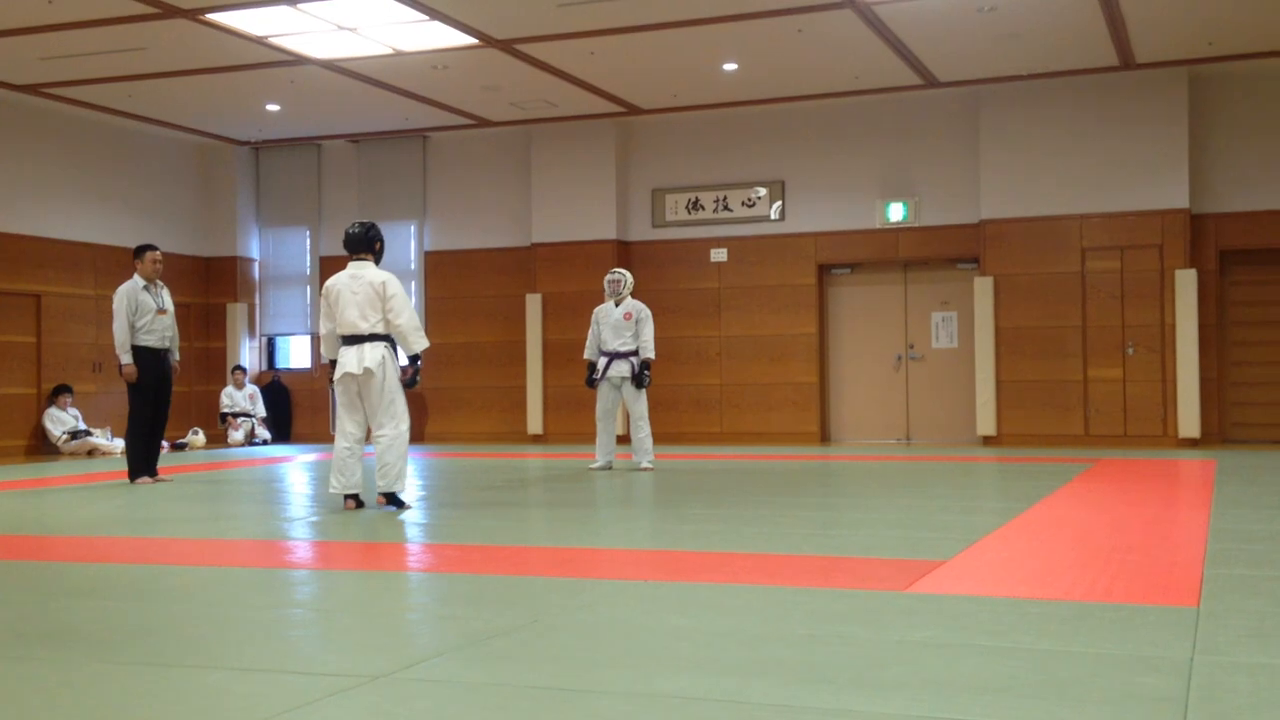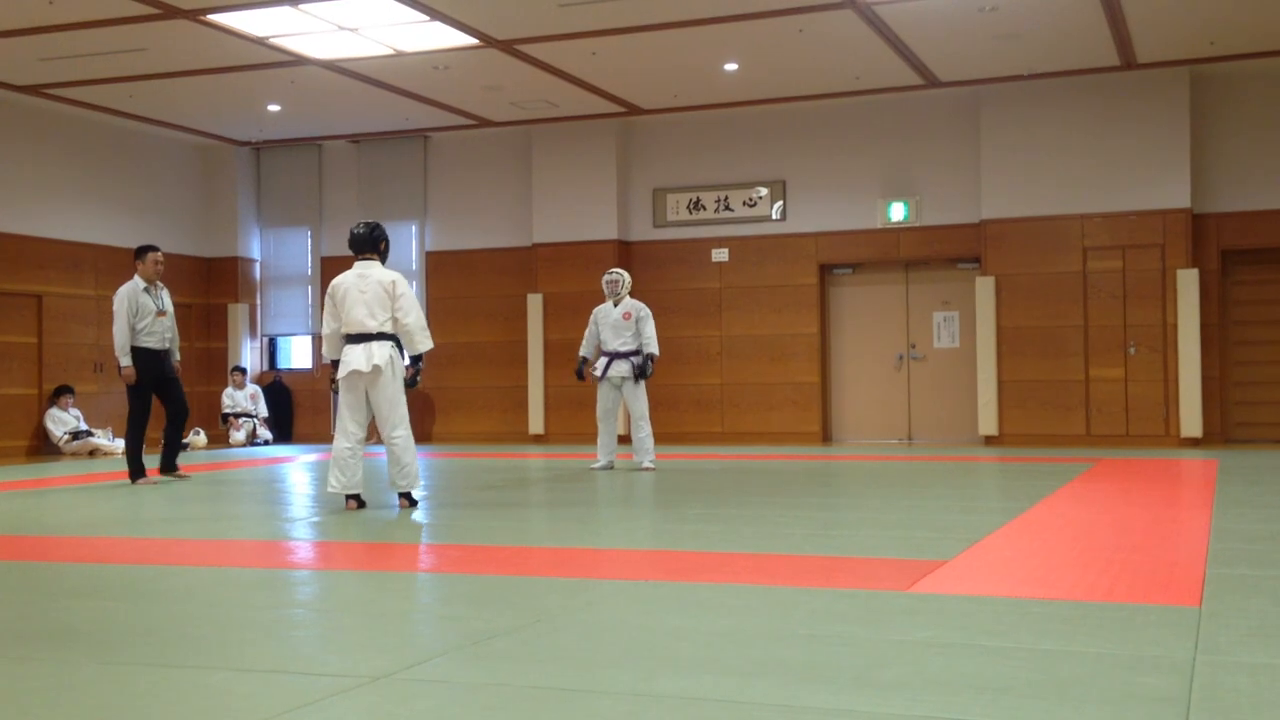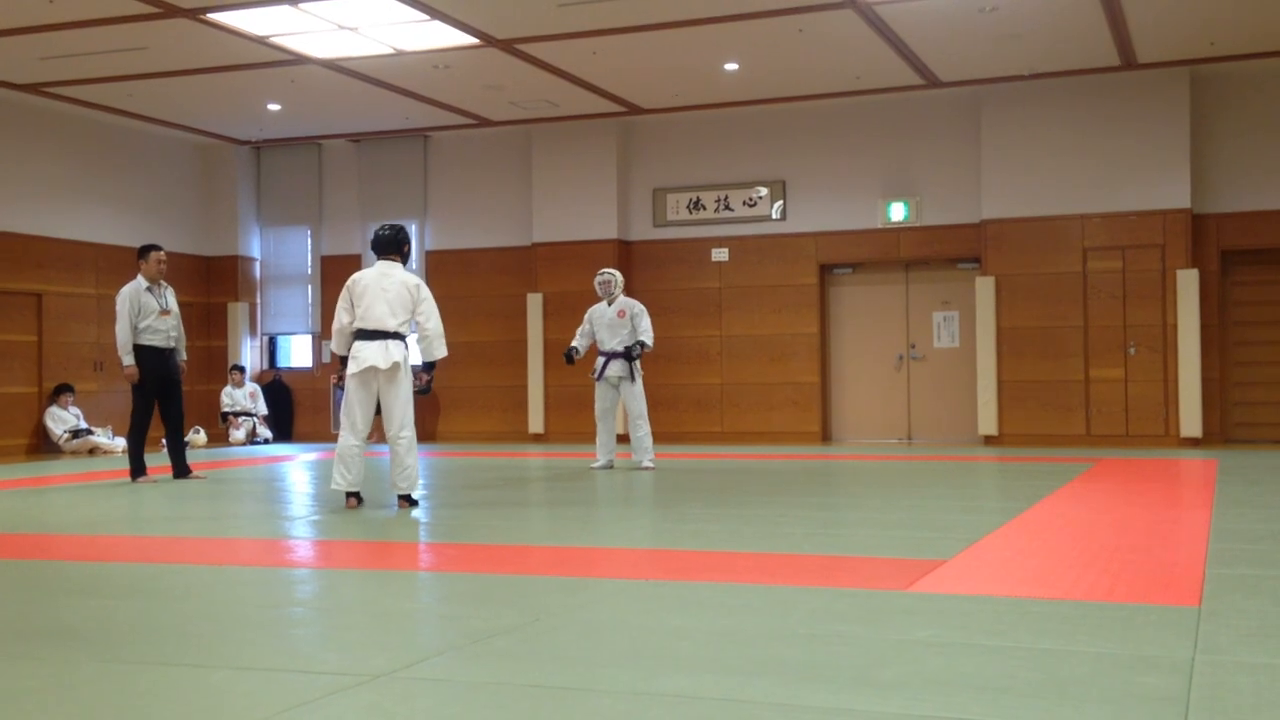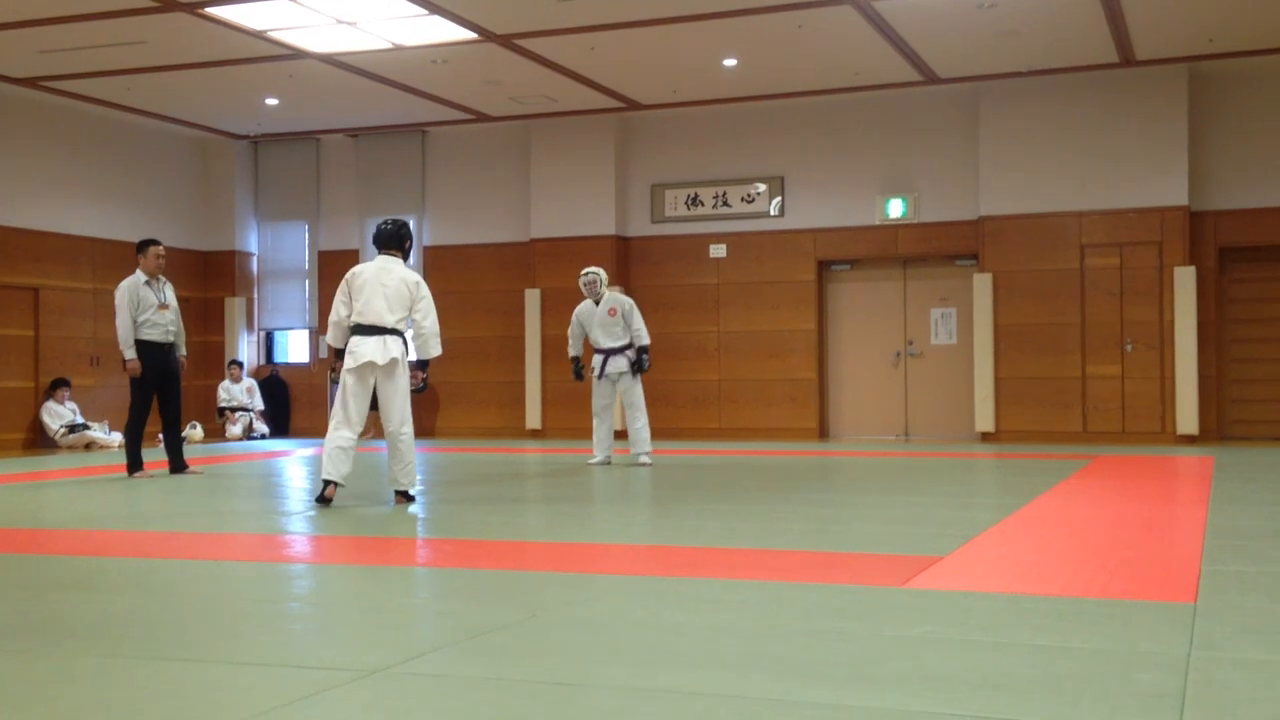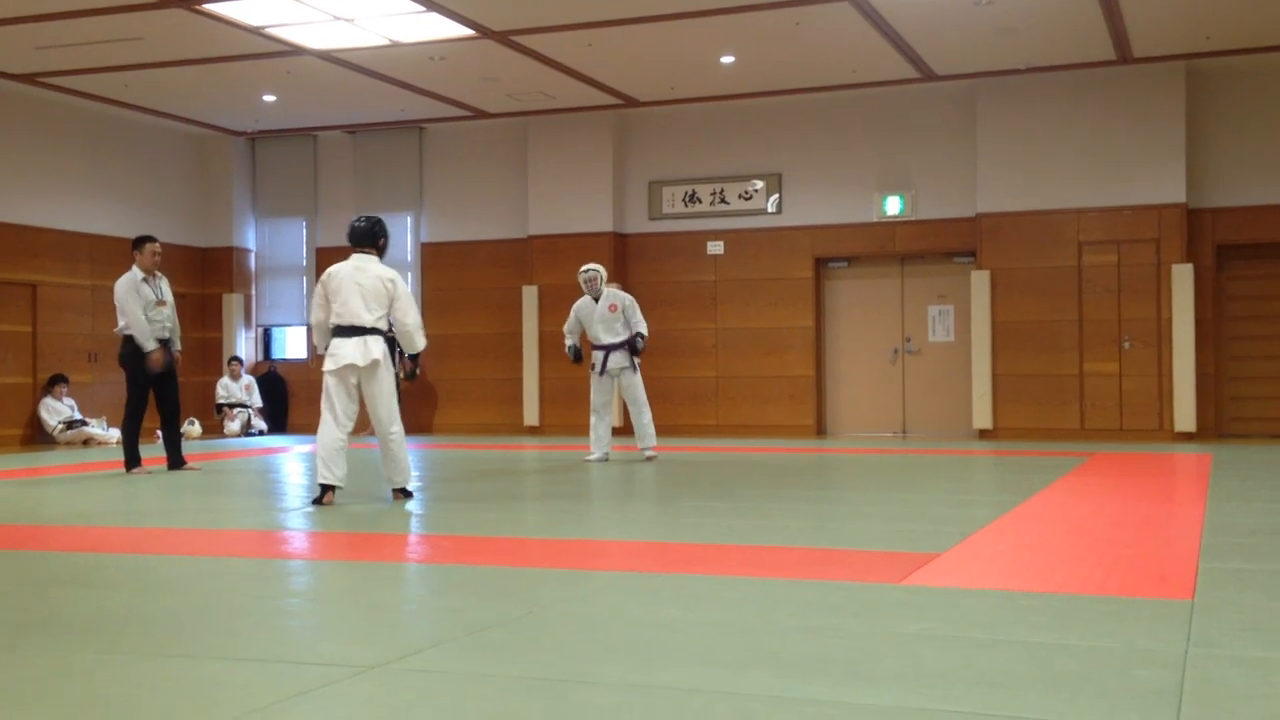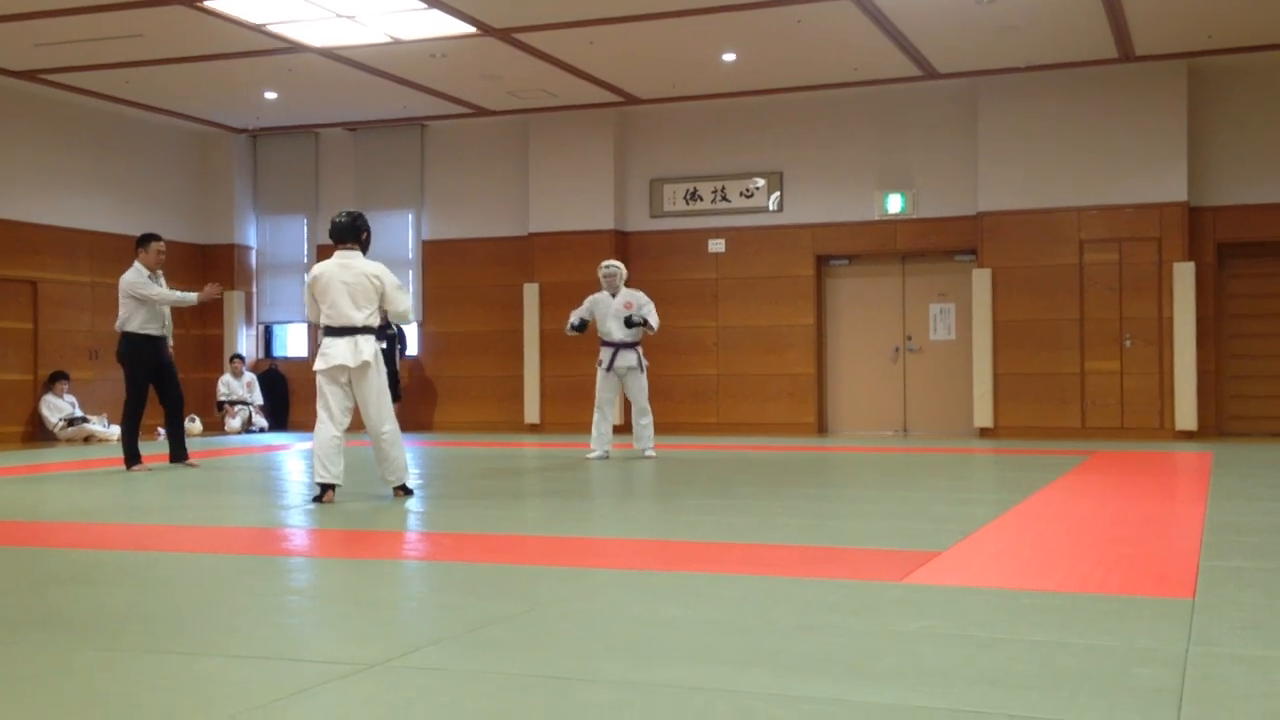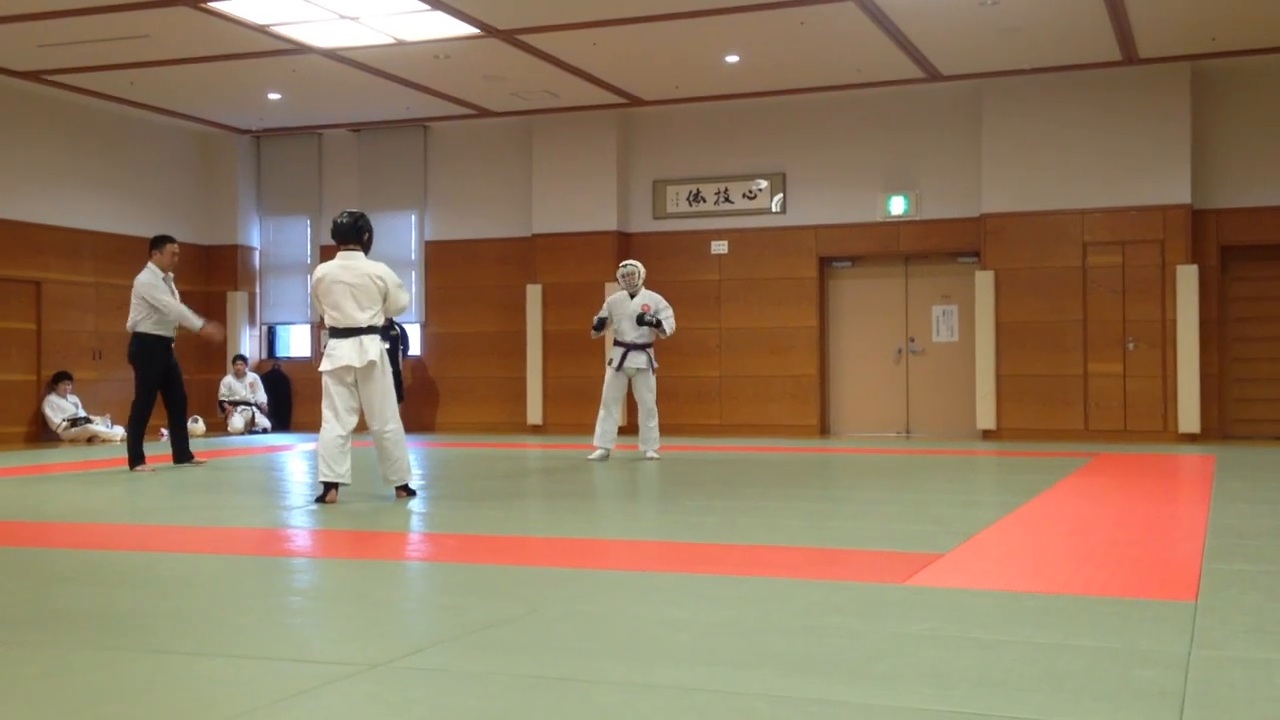
dt=0.3s
person 1, frame 1
left shoulder: (332, 284)
right shoulder: (384, 279)
left elbow: (327, 330)
right elbow: (404, 323)
left wrist: (333, 364)
right wrist: (413, 360)
left hip: (347, 357)
right hip: (377, 356)
left knee: (348, 429)
right knee: (391, 425)
left ankle: (350, 494)
right ankle: (387, 490)
person 1, frame 2
left shoulder: (338, 283)
right shoulder: (393, 279)
left elbow: (330, 329)
right elbow: (411, 322)
left wrist: (335, 366)
right wrist: (415, 360)
left hip: (351, 356)
right hip: (384, 355)
left knee: (348, 429)
right knee: (396, 427)
left ankle: (351, 494)
right ankle: (405, 492)
person 1, frame 3
left shoulder: (357, 280)
right shoulder: (413, 283)
left elbow: (341, 325)
right elbow: (430, 327)
left wrist: (343, 361)
right wrist: (429, 367)
left hip: (361, 353)
right hip: (394, 355)
left knee: (353, 426)
right knee: (400, 428)
left ankle: (351, 492)
right ankle: (404, 493)
person 1, frame 4
left shoulder: (356, 273)
right shoulder: (413, 279)
left elbow: (338, 318)
right elbow: (426, 326)
left wrist: (338, 354)
right wrist: (422, 364)
left hip: (358, 348)
right hip: (392, 351)
left knee: (345, 421)
right knee: (399, 424)
left ankle: (330, 483)
right ankle: (402, 489)
person 1, frame 5
left shoulder: (332, 273)
right shoulder: (389, 276)
left elbow: (318, 319)
right elbow: (408, 321)
left wrist: (326, 349)
right wrist: (413, 356)
left hip: (340, 349)
right hip: (374, 350)
left knee: (334, 422)
right knee: (388, 422)
left ankle: (327, 488)
right ankle: (399, 485)
person 1, frame 6
left shoulder: (318, 272)
right shoulder: (376, 271)
left elbow: (313, 314)
right elbow: (402, 309)
right wrist: (376, 310)
left hip: (331, 349)
right hip: (365, 348)
left knee: (329, 420)
right knee: (382, 420)
left ankle: (327, 486)
right ankle: (398, 483)
person 1, frame 7
left shoulder: (321, 273)
right shoulder: (379, 271)
right elbow: (399, 305)
left hip: (337, 349)
right hip: (370, 348)
left knee: (335, 420)
right knee: (385, 420)
left ankle: (330, 485)
right ankle: (401, 483)
person 2, frame 1
left shoulder: (163, 291)
right shoulder: (127, 291)
right elbow: (122, 328)
left wrist: (174, 356)
right wrist: (126, 361)
left hip: (161, 358)
right hip: (141, 358)
left knee: (160, 417)
right knee: (140, 417)
left ankle: (151, 469)
right ankle: (137, 472)
person 2, frame 2
left shoulder: (164, 292)
right shoulder: (128, 292)
right elbow: (122, 330)
left wrist: (176, 357)
right wrist: (126, 364)
left hip: (163, 359)
right hip: (141, 359)
left knee: (179, 410)
right knee: (139, 418)
left ankle: (168, 464)
right ankle: (137, 473)
person 2, frame 3
left shoulder: (168, 291)
right shoulder: (131, 292)
left elbow: (177, 326)
right elbow: (124, 329)
left wrist: (181, 357)
right wrist: (128, 362)
left hip: (168, 358)
right hip: (145, 358)
left knee: (175, 416)
right knee: (141, 416)
left ankle: (181, 468)
right ankle: (138, 471)
person 2, frame 4
left shoulder: (167, 287)
right shoulder: (129, 286)
left elbow: (177, 321)
right elbow: (125, 324)
left wrist: (181, 352)
right wrist: (130, 357)
left hip: (167, 353)
right hip: (145, 353)
left knee: (172, 411)
right knee: (140, 411)
left ankle: (178, 463)
right ankle: (135, 466)
person 2, frame 5
left shoulder: (162, 281)
right shoulder: (127, 283)
left elbow: (171, 316)
right elbow: (136, 319)
left wrist: (176, 347)
right wrist: (152, 350)
left hip: (162, 349)
right hip: (140, 350)
left knee: (171, 406)
right knee: (136, 407)
left ankle: (176, 459)
right ankle: (132, 462)
person 2, frame 6
left shoulder: (158, 277)
right shoulder: (131, 279)
right elbow: (164, 297)
left wrist: (168, 343)
right wrist: (199, 297)
left hip: (156, 345)
right hip: (136, 346)
left knee: (174, 399)
right knee: (135, 403)
left ankle: (179, 453)
right ankle: (132, 459)
person 2, frame 7
left shoulder: (165, 279)
right shoulder: (146, 280)
right elbow: (171, 307)
left wrist: (170, 345)
right wrist: (201, 326)
left hip: (163, 346)
right hip: (147, 346)
left knee: (177, 401)
right knee: (144, 403)
left ankle: (182, 453)
right ankle: (136, 460)
person 3, frame 1
left shoulder: (639, 309)
right shoulder: (600, 311)
left elbow: (646, 341)
right elbow: (593, 342)
left wrist: (645, 368)
right wrist: (590, 369)
left hip: (630, 366)
right hip: (606, 367)
left knee: (638, 413)
right knee: (604, 414)
left ankle: (645, 459)
right ankle: (604, 459)
person 3, frame 2
left shoulder: (638, 308)
right shoulder: (599, 311)
left elbow: (649, 337)
right elbow: (591, 339)
left wrist: (648, 360)
right wrist: (582, 362)
left hip: (630, 366)
right hip: (607, 367)
left knee: (639, 413)
right knee: (605, 414)
left ankle: (646, 458)
right ankle: (606, 458)
person 3, frame 3
left shoulder: (633, 306)
right shoulder: (594, 311)
left elbow: (646, 332)
right elbow: (584, 336)
left wrist: (638, 347)
right wrist: (573, 350)
left hip: (627, 365)
right hip: (604, 366)
left knee: (637, 412)
right knee: (603, 414)
left ankle: (646, 457)
right ankle: (605, 458)
person 3, frame 4
left shoulder: (622, 301)
right shoulder: (580, 311)
left elbow: (638, 328)
right elbow: (575, 338)
left wrist: (643, 353)
right wrist: (575, 362)
left hip: (625, 360)
right hip: (601, 363)
left knee: (635, 406)
right knee: (601, 409)
left ankle: (642, 452)
right ankle: (602, 454)
person 3, frame 5
left shoulder: (621, 298)
right shoulder: (579, 307)
left elbow: (637, 321)
right elbow: (571, 333)
left wrist: (638, 339)
right wrist: (573, 349)
left hip: (624, 356)
right hip: (600, 359)
left knee: (637, 401)
right knee: (599, 406)
left ankle: (647, 446)
right ankle: (600, 450)
person 3, frame 6
left shoulder: (637, 297)
right shoulder: (594, 300)
left elbow: (653, 320)
right elbow: (575, 318)
left wrist: (641, 321)
right wrist: (576, 325)
left hip: (632, 355)
right hip: (608, 355)
left knee: (640, 402)
right knee: (603, 402)
left ankle: (646, 446)
right ankle: (601, 448)
person 3, frame 7
left shoulder: (655, 300)
right shoulder: (613, 300)
left elbow: (669, 326)
right elbow: (599, 327)
left wrist: (654, 322)
right wrist: (597, 326)
left hip: (643, 356)
right hip: (619, 355)
left knee: (647, 403)
right knee: (610, 401)
left ankle: (650, 448)
right ankle: (603, 447)
